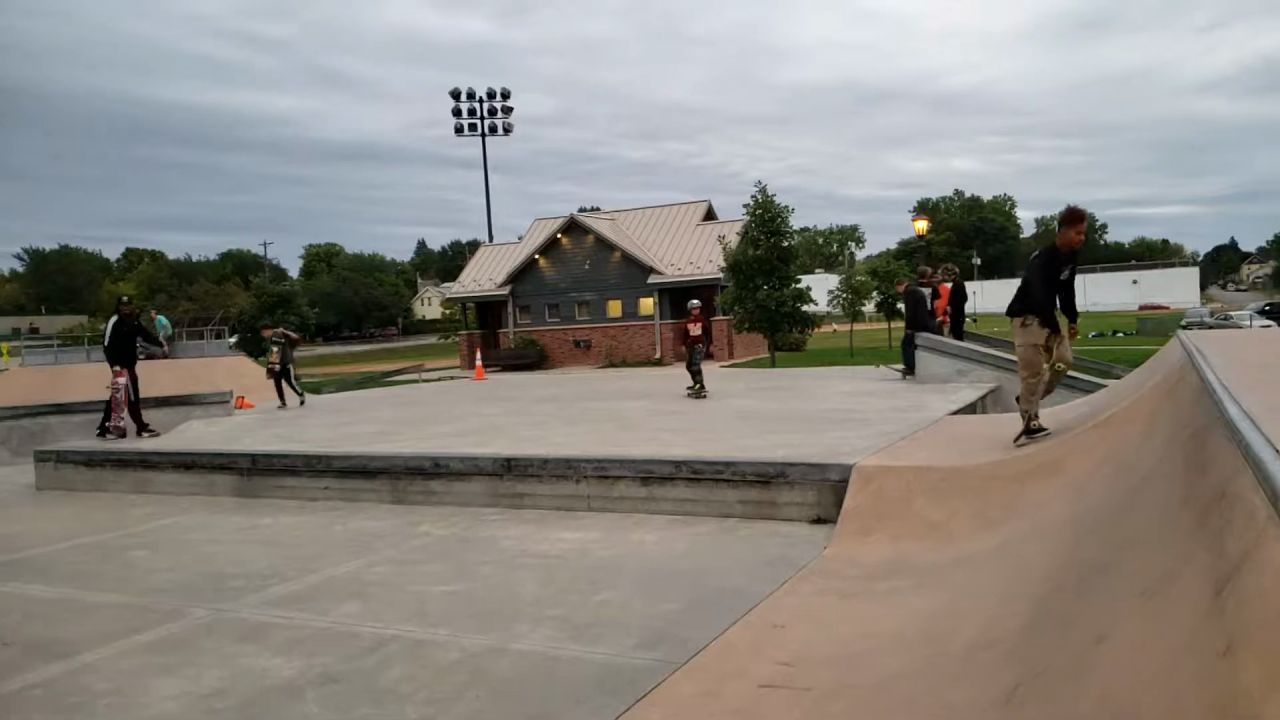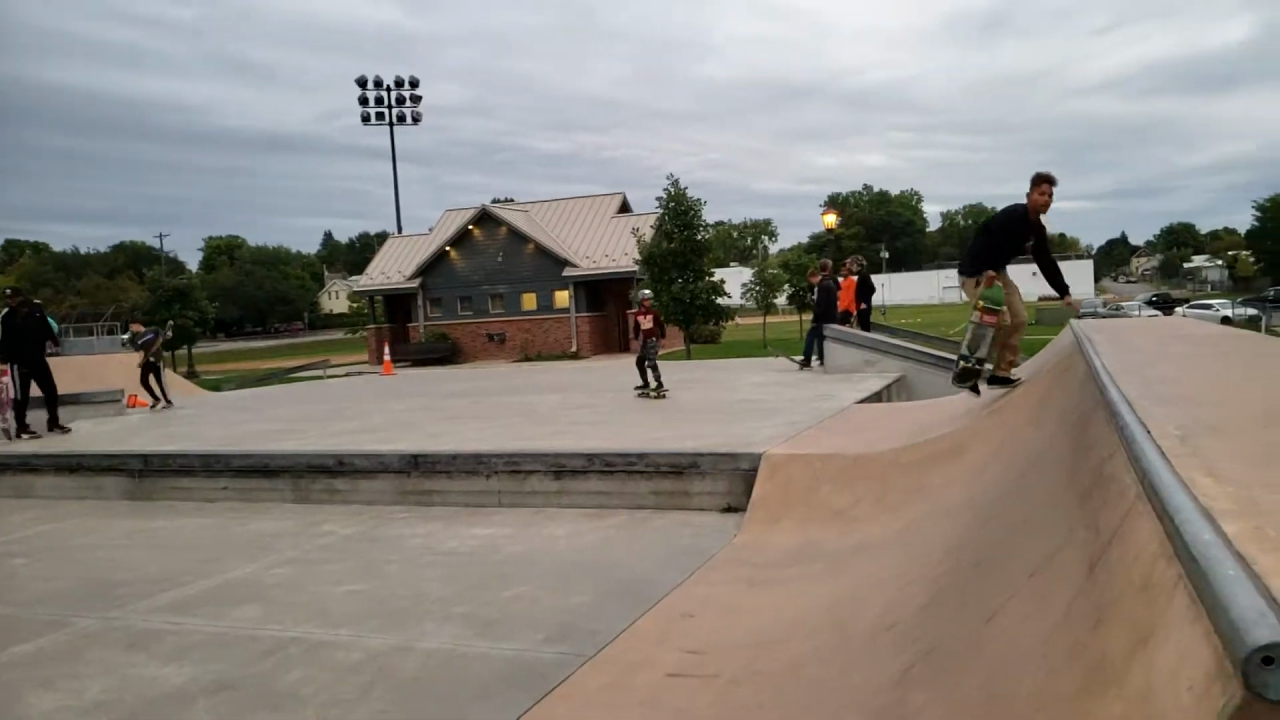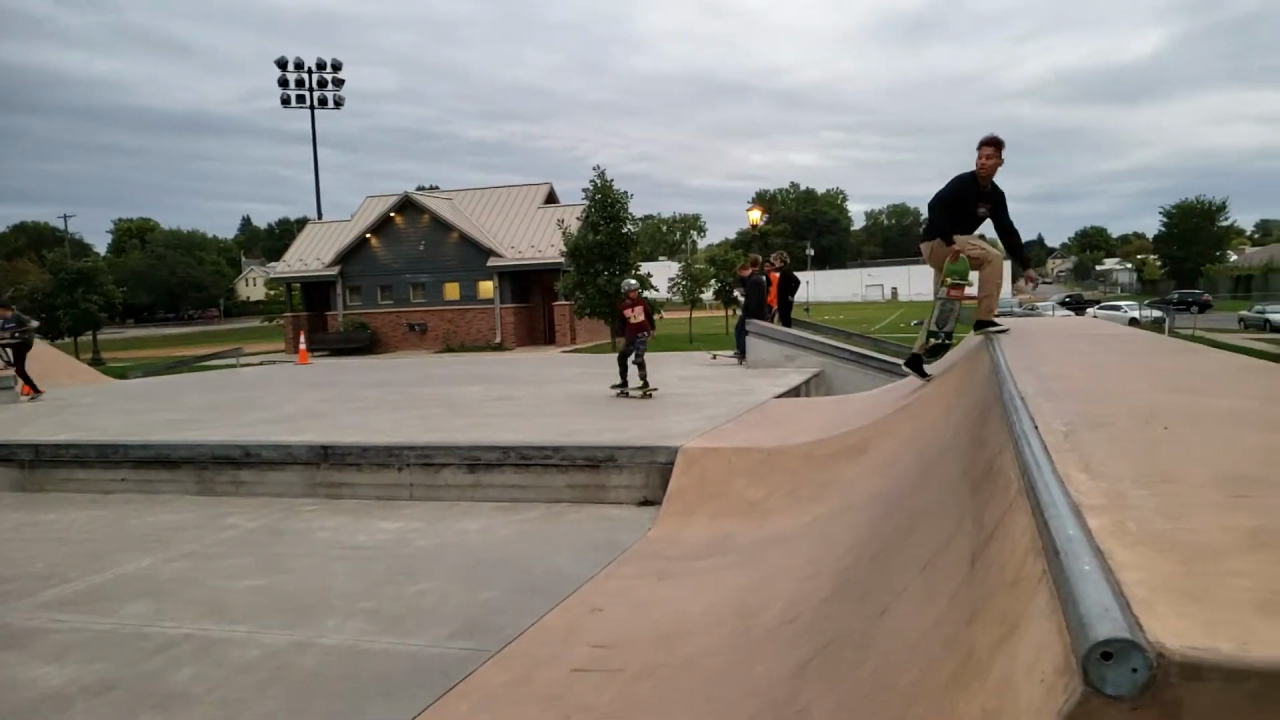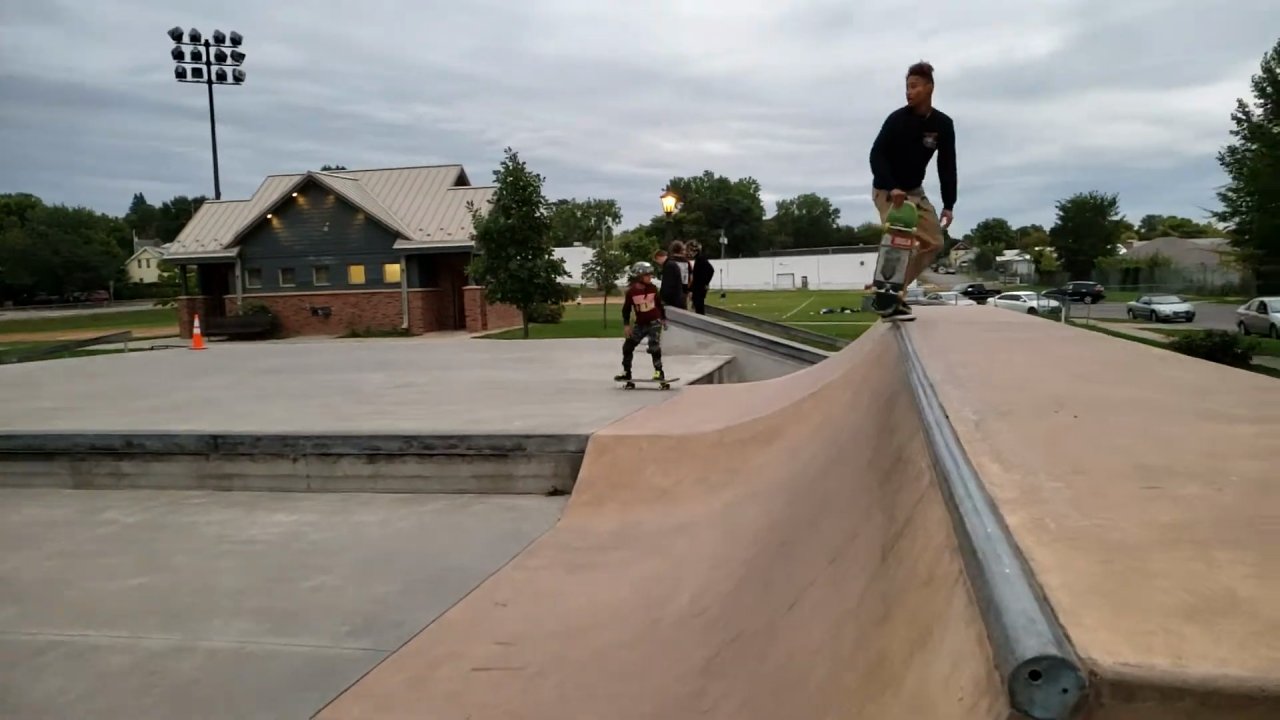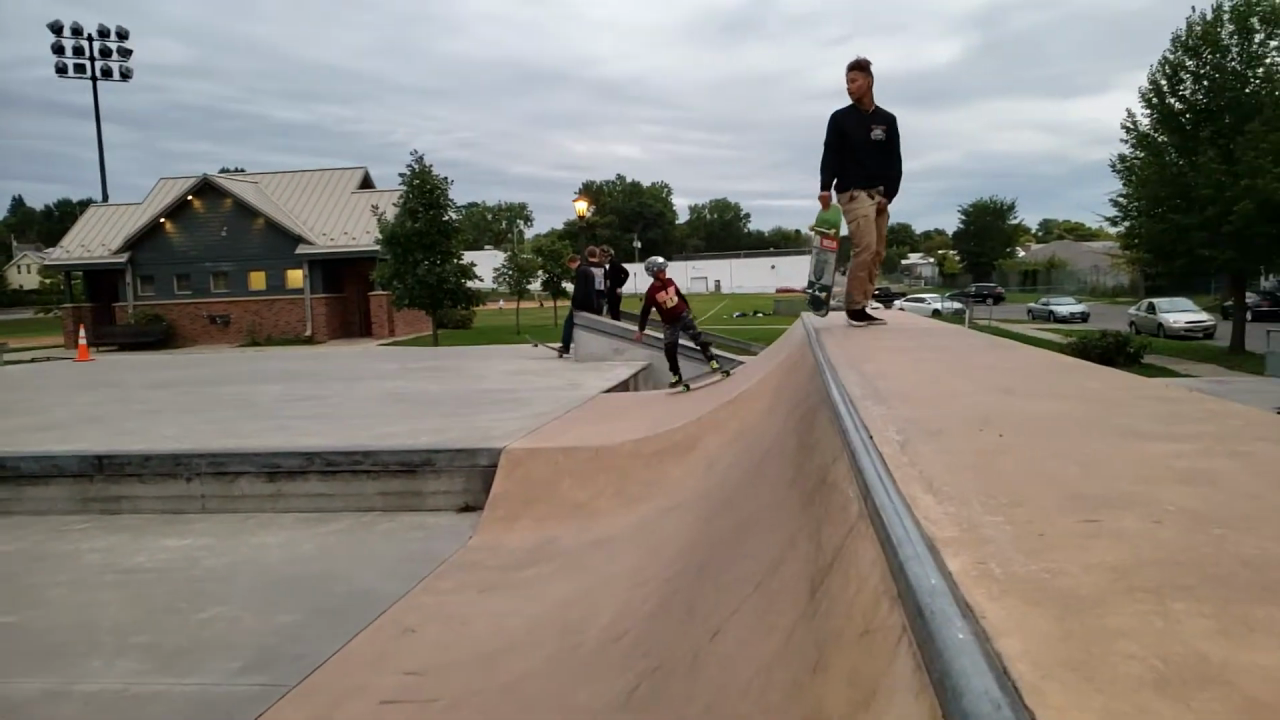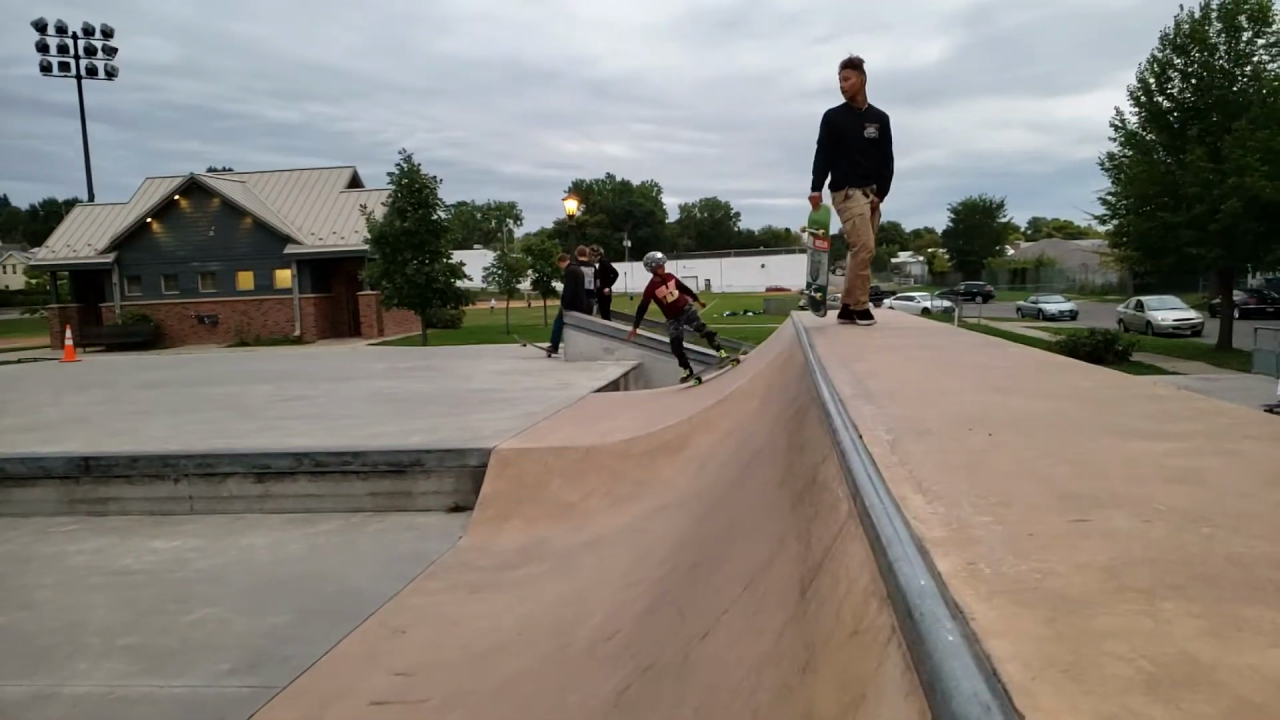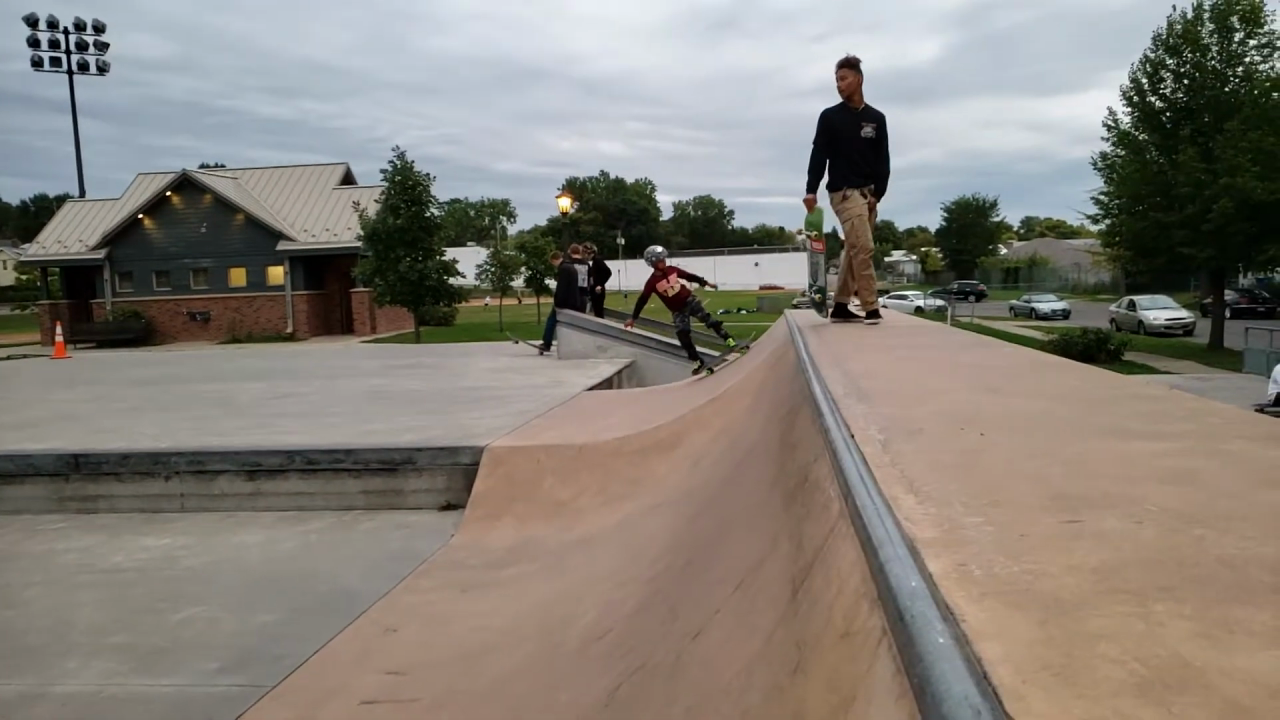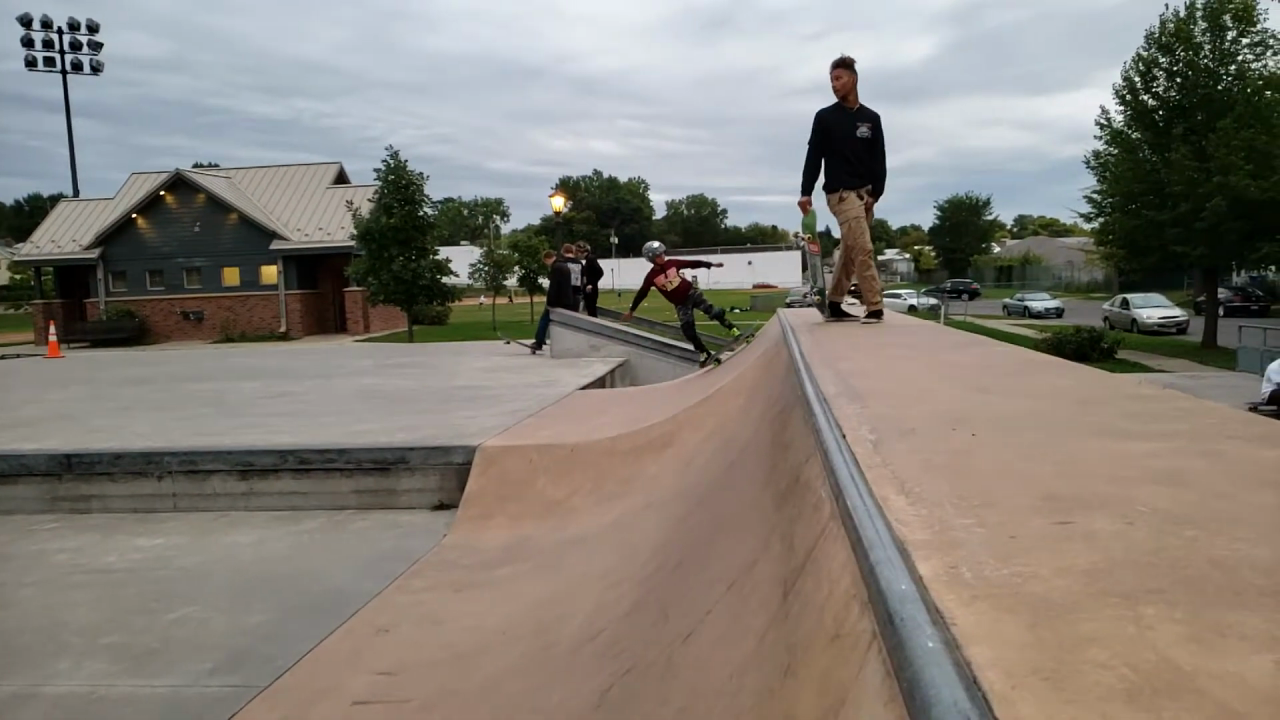
dt=0.5s
person 1, frame 1
left shoulder: (1071, 254)
right shoulder: (1042, 260)
left elbow: (1066, 289)
right elbow: (1038, 297)
left wrist: (1072, 319)
right wrist: (1055, 329)
left hip: (1046, 316)
right hip: (1026, 316)
left knee: (1063, 361)
right knee: (1033, 371)
left ankle: (1026, 400)
right ankle: (1031, 422)
person 1, frame 2
left shoulder: (1038, 230)
right shoulder: (1013, 215)
left elbow: (1047, 263)
right elbow: (982, 235)
left wrist: (1064, 293)
right wrist: (985, 270)
left hip: (996, 272)
right hip: (975, 273)
left knee: (1018, 319)
right knee: (1000, 321)
left ankle: (999, 373)
person 1, frame 3
left shoulder: (995, 195)
right shoulder: (963, 183)
left elbow: (1007, 231)
right elbow: (935, 207)
left wrist: (1024, 265)
right wrist: (949, 242)
left hip: (947, 245)
right hip: (937, 241)
right knee: (991, 257)
left ankle: (917, 356)
right ankle: (984, 319)
person 1, frame 4
left shoulder: (943, 124)
right shoulder: (896, 120)
left elbow: (947, 165)
right elbow: (877, 156)
left wrist: (948, 205)
right wrist: (892, 188)
left hip: (915, 191)
right hip: (889, 192)
left knee: (932, 241)
person 1, frame 5
left shoulder: (887, 120)
right shoulder: (840, 119)
left elbow: (894, 162)
right elbow: (830, 156)
left wrist: (888, 195)
right wrist: (826, 187)
left hip: (879, 194)
right hip: (852, 194)
left knee: (876, 253)
right knee: (864, 248)
left ankle: (860, 308)
right ankle: (852, 305)
person 1, frame 6
left shoulder: (880, 118)
right shoulder: (833, 117)
left elbow: (887, 160)
right elbow: (823, 155)
left wrist: (881, 193)
right wrist: (816, 188)
left hip: (872, 193)
right hip: (846, 192)
left knee: (862, 251)
right knee: (863, 247)
left ankle: (847, 307)
right ankle: (861, 306)
person 1, frame 7
left shoulder: (876, 118)
right shoulder: (830, 117)
left elbow: (883, 160)
right elbow: (818, 156)
left wrist: (878, 193)
right wrist: (811, 190)
left hip: (869, 193)
right hip: (844, 193)
left knee: (854, 251)
right knee: (863, 248)
left ankle: (841, 306)
right ankle: (871, 308)
person 1, frame 8
left shoulder: (871, 118)
right shoulder: (825, 117)
left elbow: (879, 160)
right elbow: (813, 157)
left wrist: (875, 193)
right wrist: (806, 192)
left hip: (865, 194)
right hip: (841, 194)
left knee: (849, 251)
right knee: (863, 250)
left ankle: (833, 304)
right ankle: (875, 307)
